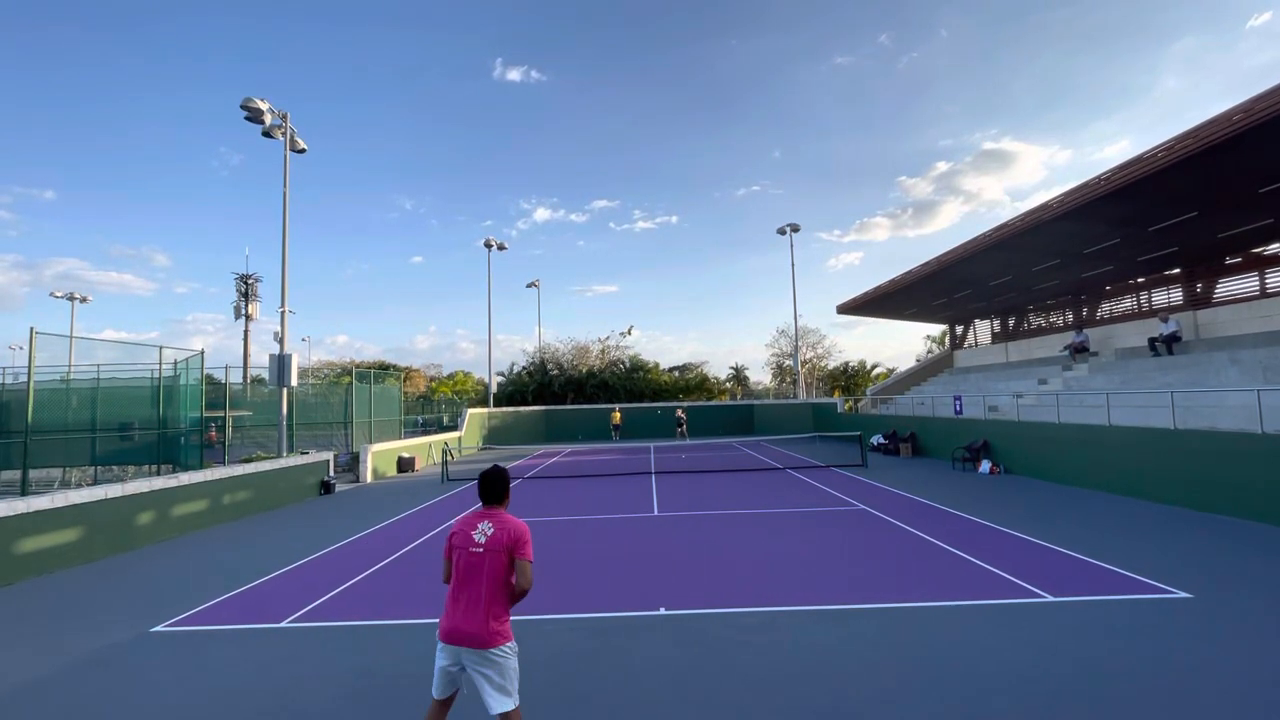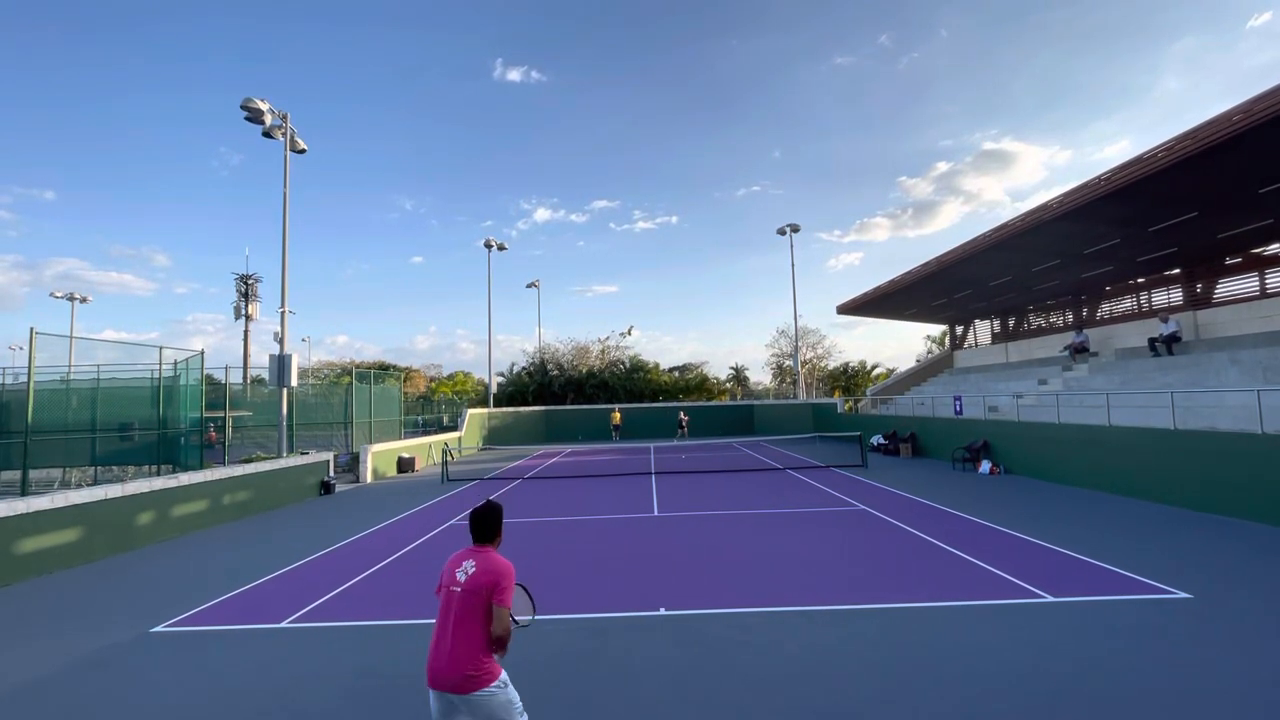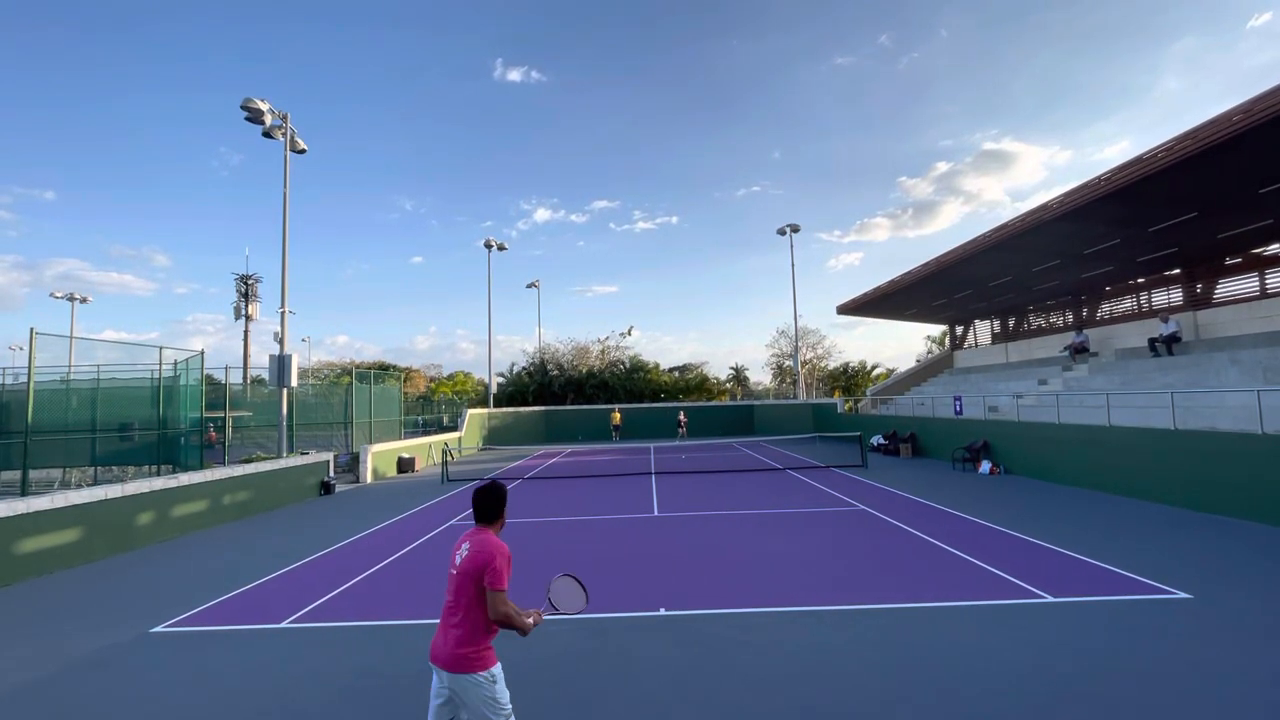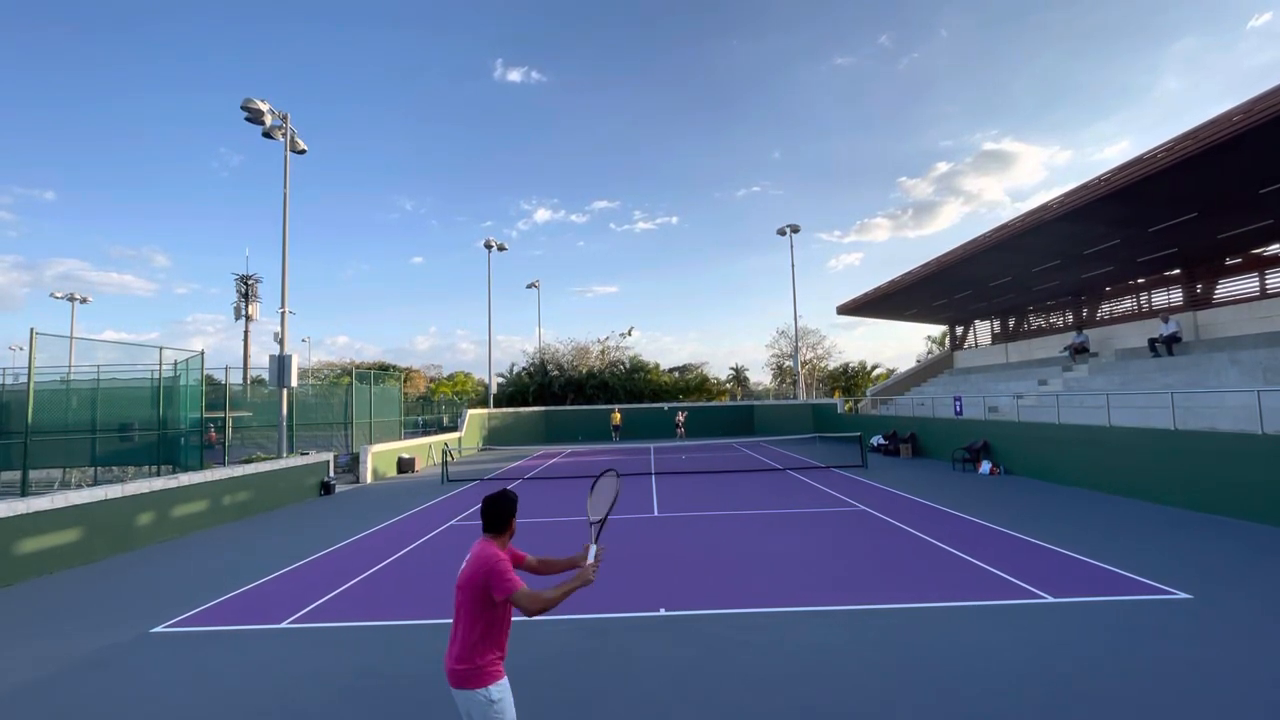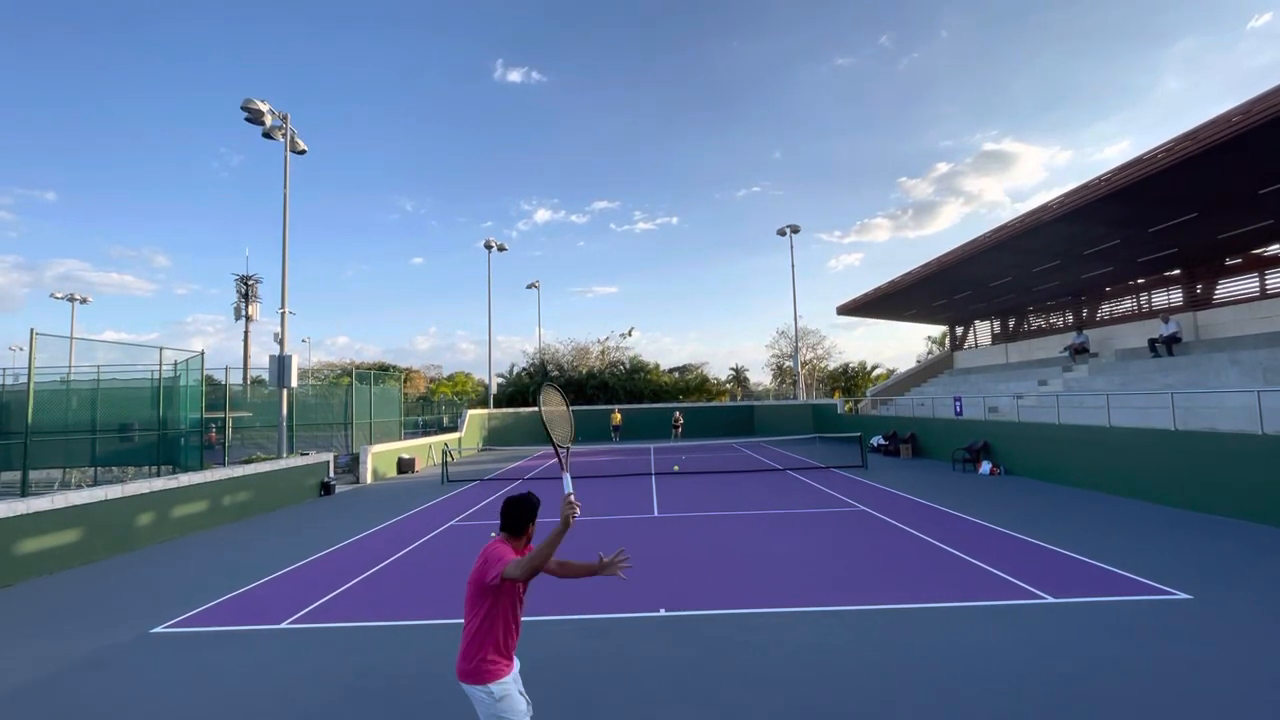
dt=0.2s
person 1, frame 1
left shoulder: (459, 526)
right shoulder: (517, 529)
left elbow: (446, 576)
right elbow: (524, 584)
right wrist: (507, 599)
left hip: (451, 633)
right hip: (489, 638)
person 1, frame 2
left shoulder: (453, 562)
right shoulder: (501, 568)
right elbow: (499, 629)
right wrist: (500, 648)
left hip: (437, 673)
right hip: (476, 678)
person 1, frame 3
left shoulder: (466, 540)
right shoulder: (496, 550)
right elbow: (497, 613)
left wrist: (519, 615)
right wrist: (523, 625)
left hip: (442, 656)
right hip: (471, 664)
person 1, frame 4
left shoulder: (491, 548)
right shoulder: (493, 560)
left elbow: (534, 565)
right elbow: (532, 606)
left wrist: (576, 562)
right wrist: (576, 582)
left hip: (464, 667)
right hip: (479, 675)
person 1, frame 5
left shoulder: (519, 548)
right shoulder: (495, 553)
left elbow: (557, 566)
right elbow: (525, 569)
left wrist: (597, 568)
right wrist: (562, 527)
left hip: (502, 663)
right hip: (485, 673)
